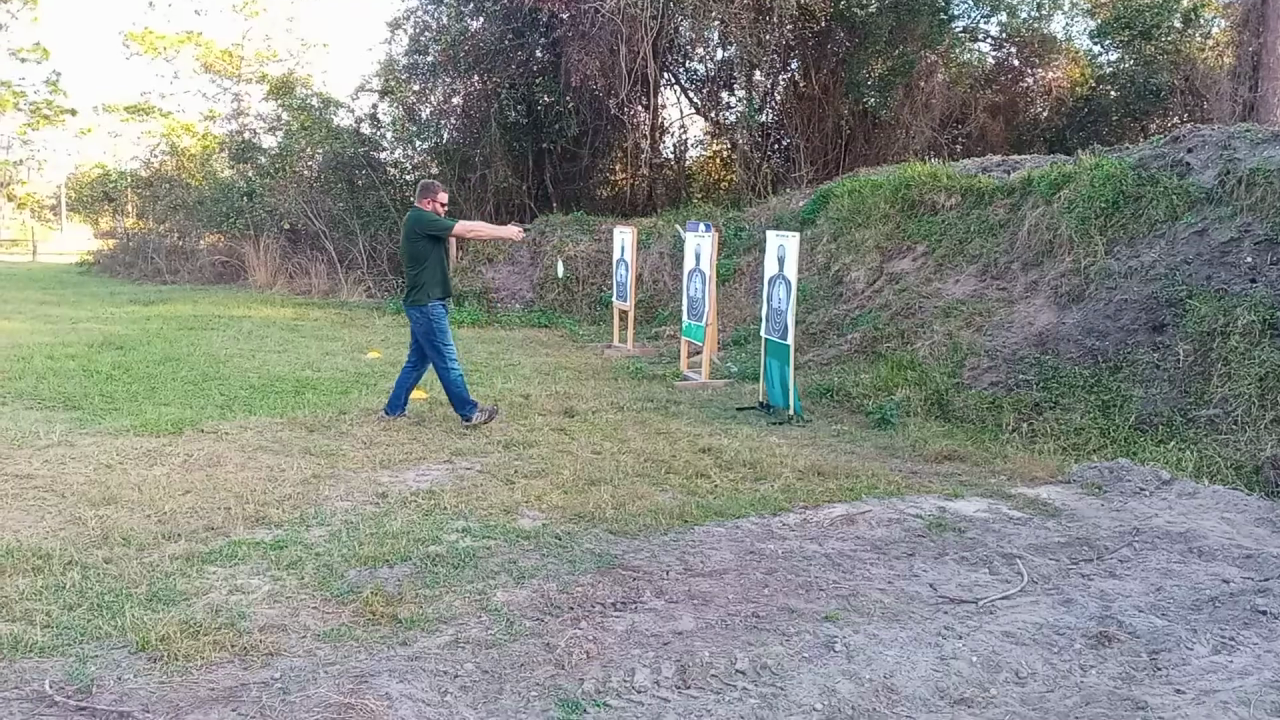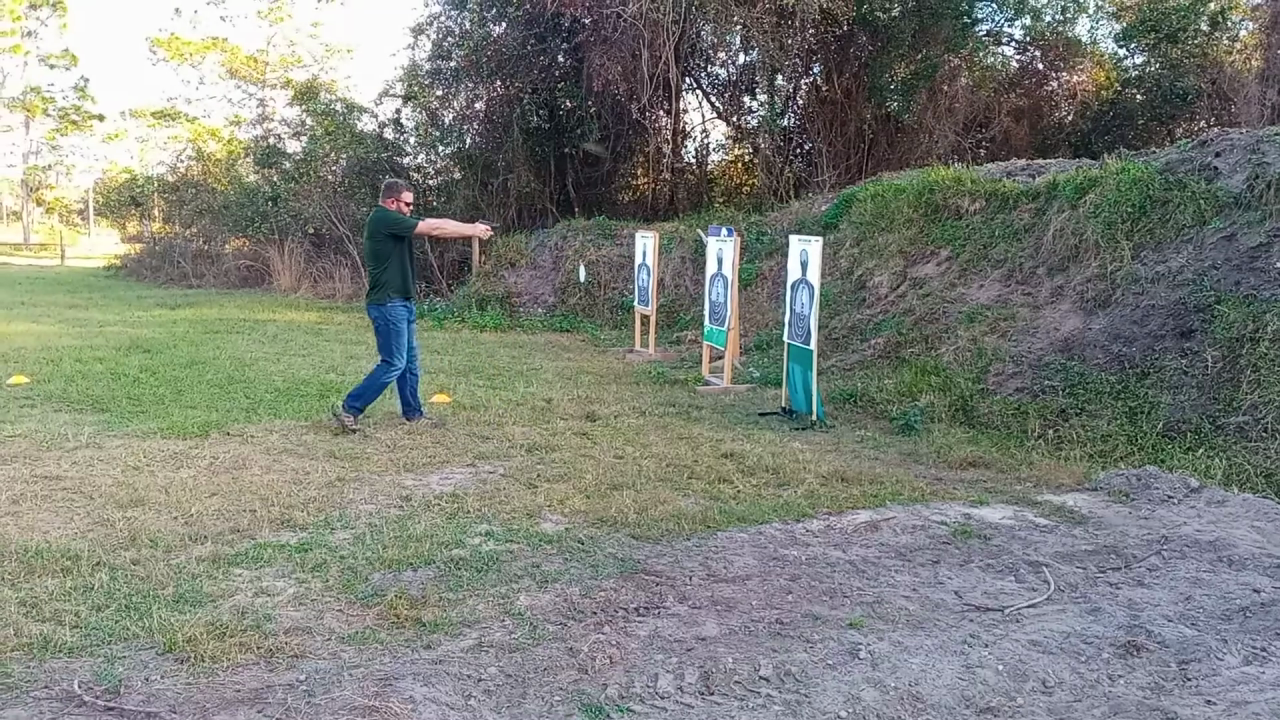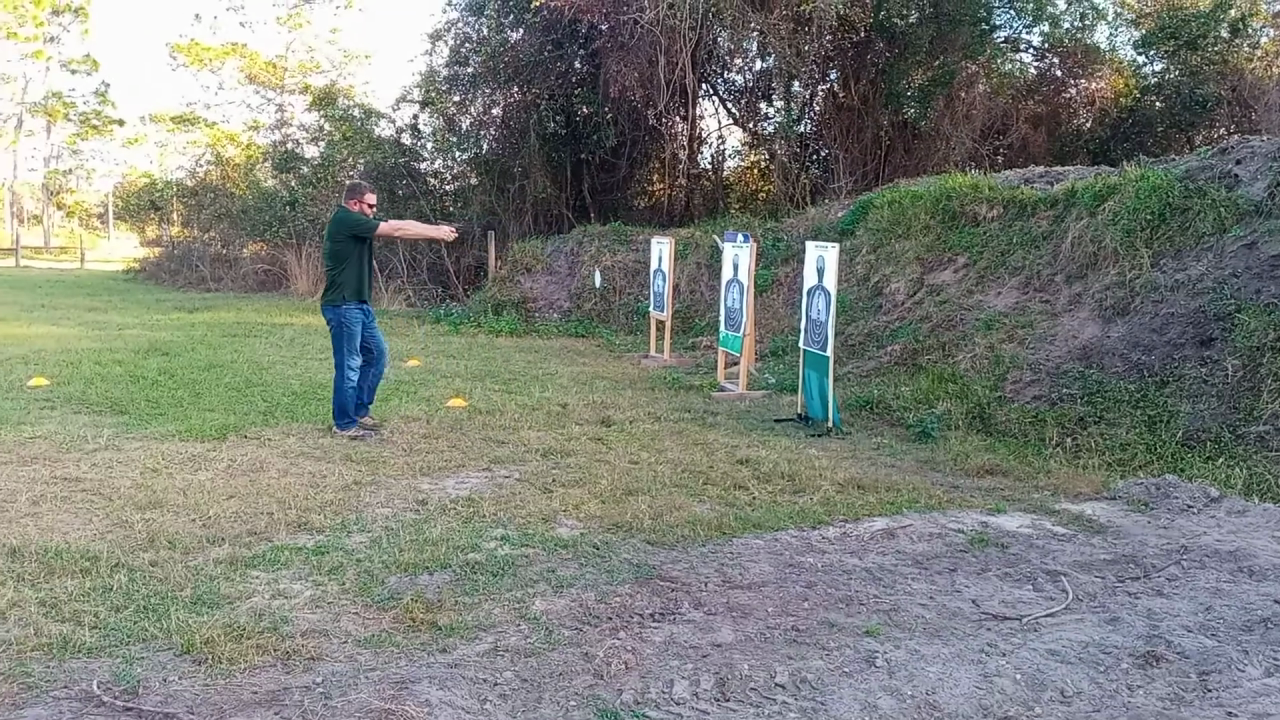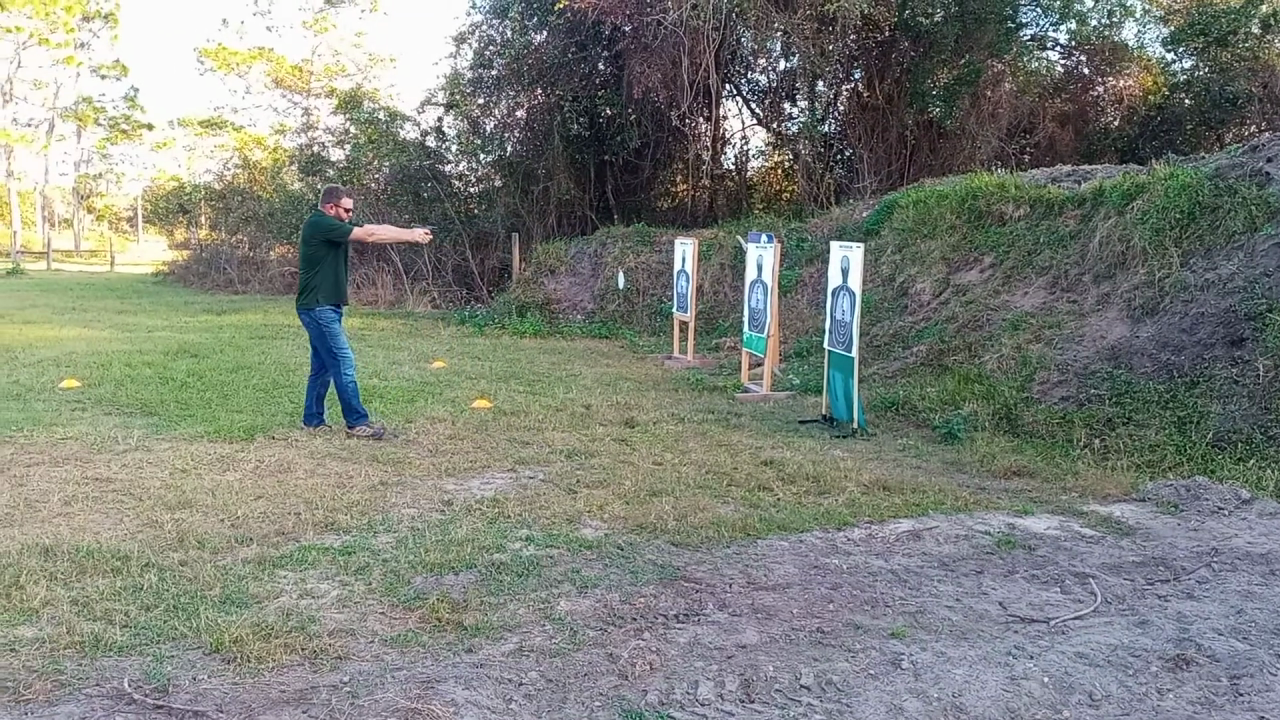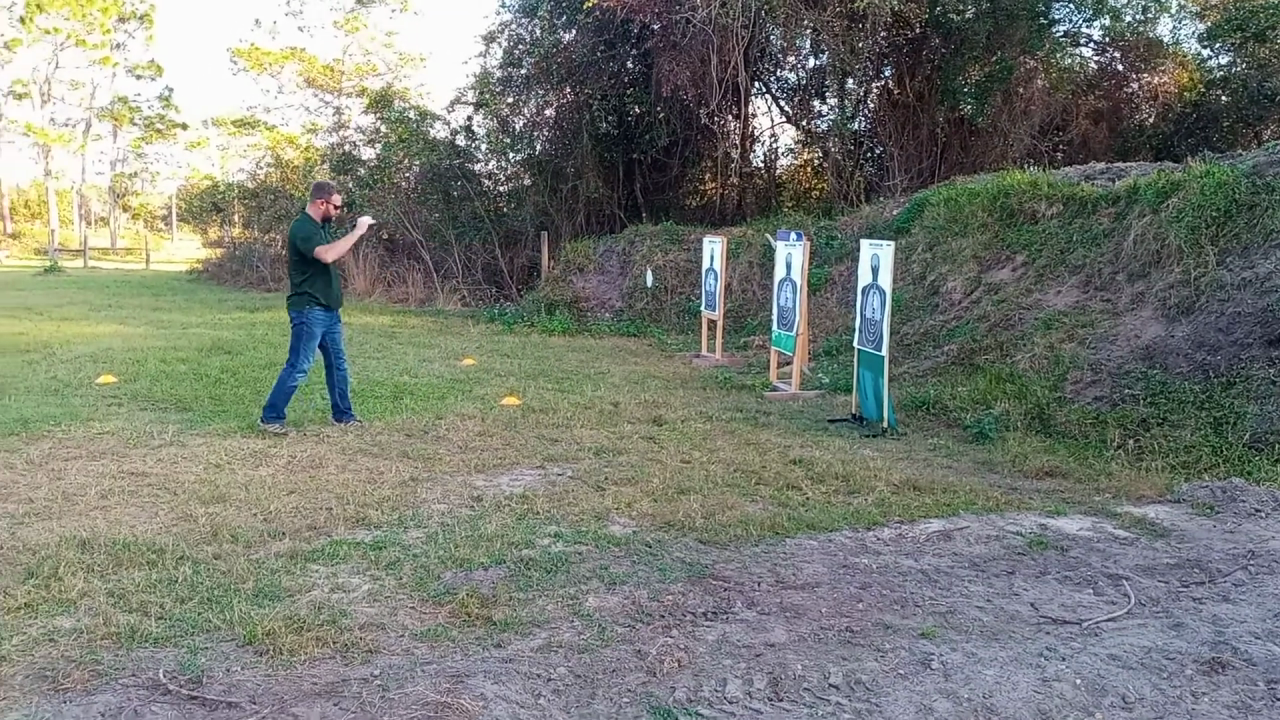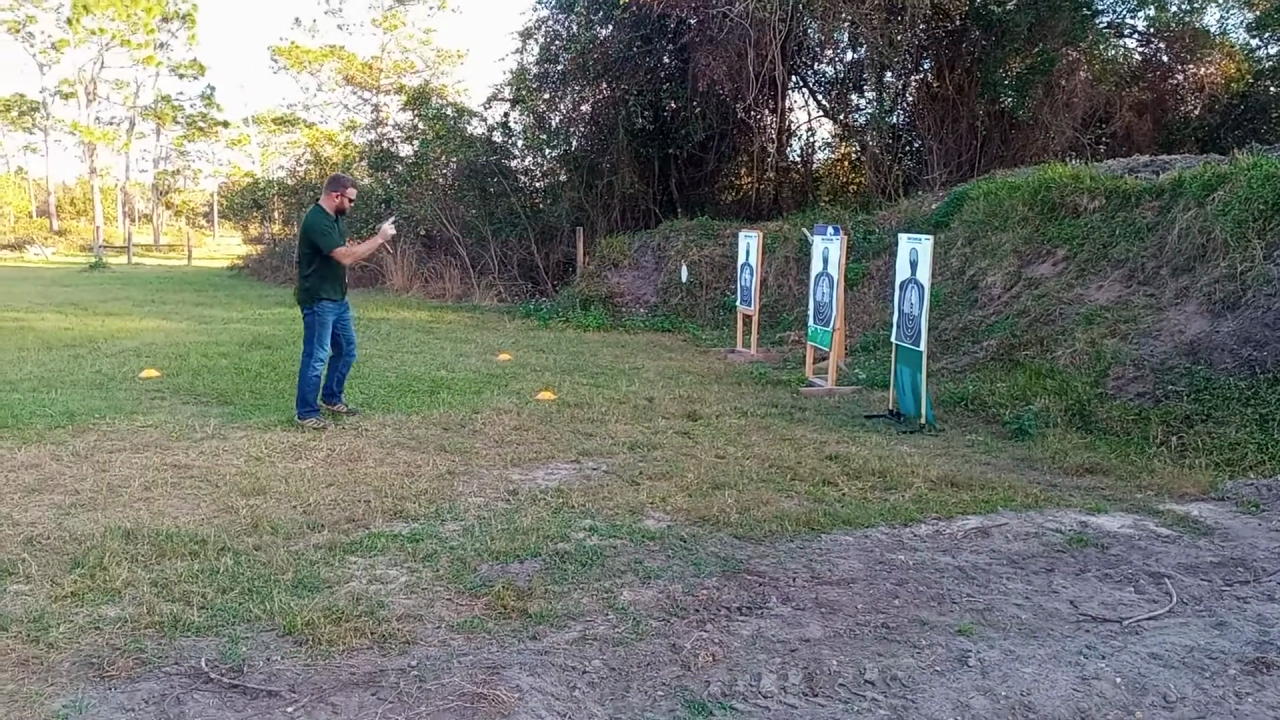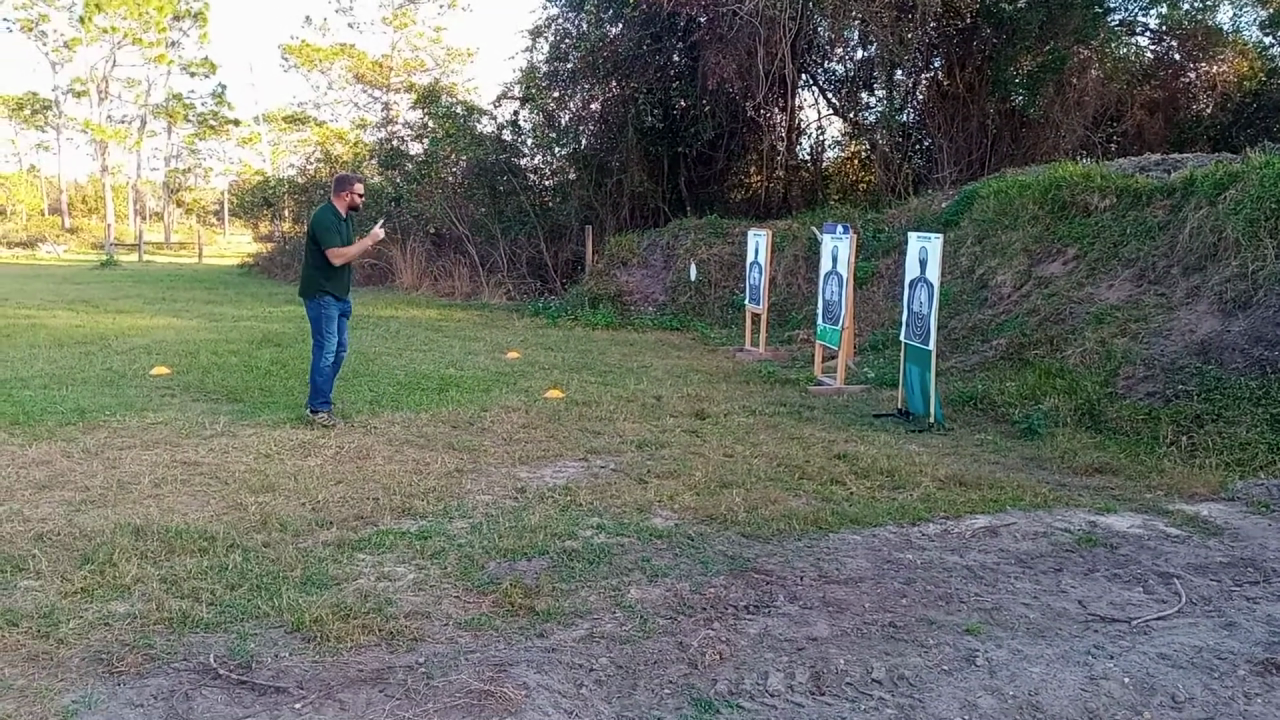
dt=0.4s
person 1, frame 1
left shoulder: (425, 220)
right shoulder: (421, 220)
left elbow: (469, 225)
right elbow: (468, 231)
left wrist: (505, 230)
right wrist: (505, 233)
left hip: (423, 302)
right hip: (427, 303)
left knee: (419, 360)
right knee: (447, 359)
left ankle: (393, 410)
right ankle: (469, 412)
person 1, frame 2
left shoulder: (393, 220)
right shoulder: (383, 219)
left elbow: (435, 223)
right elbow: (433, 229)
left wrist: (471, 228)
right wrist: (472, 231)
left hip: (399, 303)
right hip: (388, 304)
left knee: (409, 361)
right knee: (393, 363)
left ankle: (413, 413)
right ankle: (349, 409)
person 1, frame 3
left shoulder: (358, 222)
right shoulder: (345, 220)
left elbow: (398, 224)
right elbow: (395, 230)
left wrist: (436, 230)
right wrist: (436, 233)
left hip: (358, 305)
right hip: (343, 306)
left knee: (377, 355)
right knee: (349, 366)
left ankle: (360, 412)
right ankle: (345, 424)
person 1, frame 4
left shoulder: (333, 226)
right shoulder: (319, 224)
left elbow: (372, 229)
right elbow: (368, 235)
left wrist: (411, 233)
right wrist: (410, 236)
left hip: (325, 307)
right hip: (318, 308)
left knee: (323, 366)
right knee: (343, 363)
left ankle: (313, 420)
right ankle: (357, 422)
person 1, frame 5
left shoulder: (321, 225)
right shoulder: (302, 228)
right elbow: (327, 256)
right wrist: (358, 231)
left hip: (327, 307)
right hip: (308, 309)
left knee: (338, 363)
right knee: (299, 367)
left ankle: (343, 415)
right ankle: (270, 418)
person 1, frame 6
left shoulder: (335, 217)
right shoulder: (316, 222)
right elbow: (346, 257)
left wrist: (349, 247)
right wrist: (379, 238)
left hip: (336, 297)
right hip: (318, 300)
left knee: (346, 350)
right knee: (316, 356)
left ankle: (331, 399)
right ankle: (306, 413)
person 1, frame 7
left shoulder: (345, 216)
right shoulder: (324, 218)
right elbow: (337, 257)
left wrist: (361, 245)
right wrist: (369, 240)
left hip: (339, 294)
right hip: (321, 294)
left knee: (339, 349)
right knee: (326, 349)
left ankle: (321, 396)
right ankle: (318, 408)
